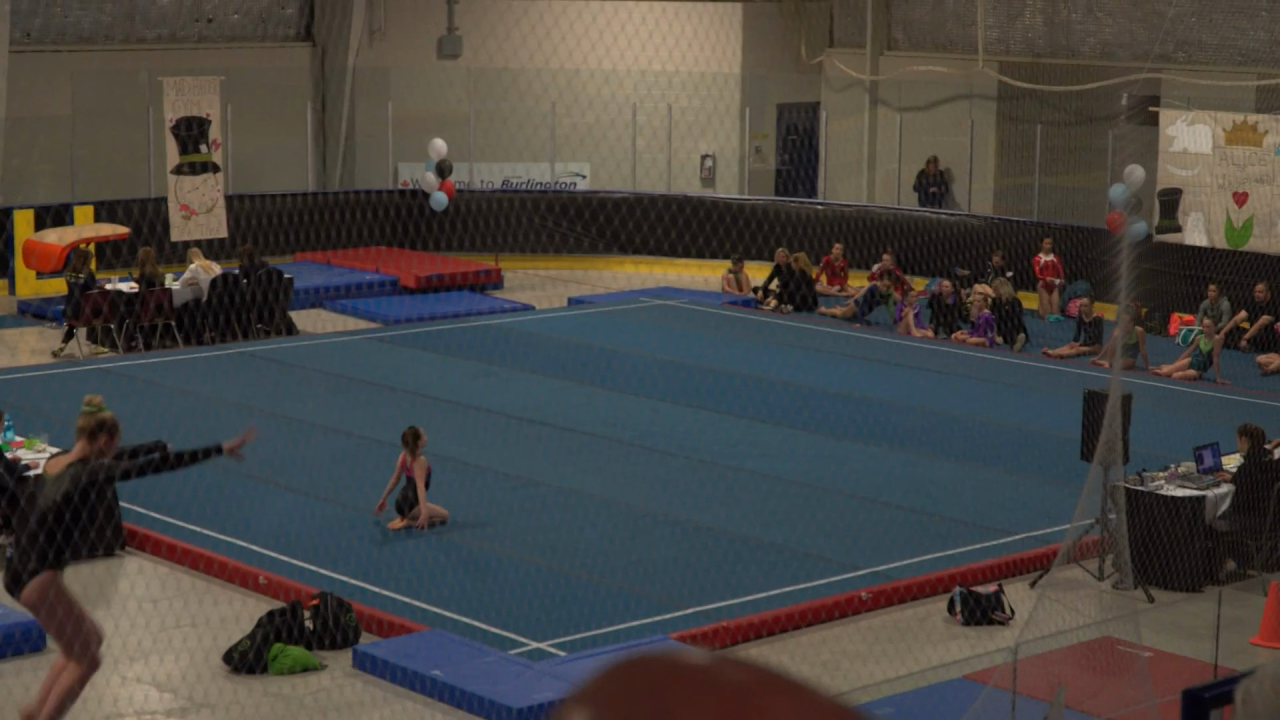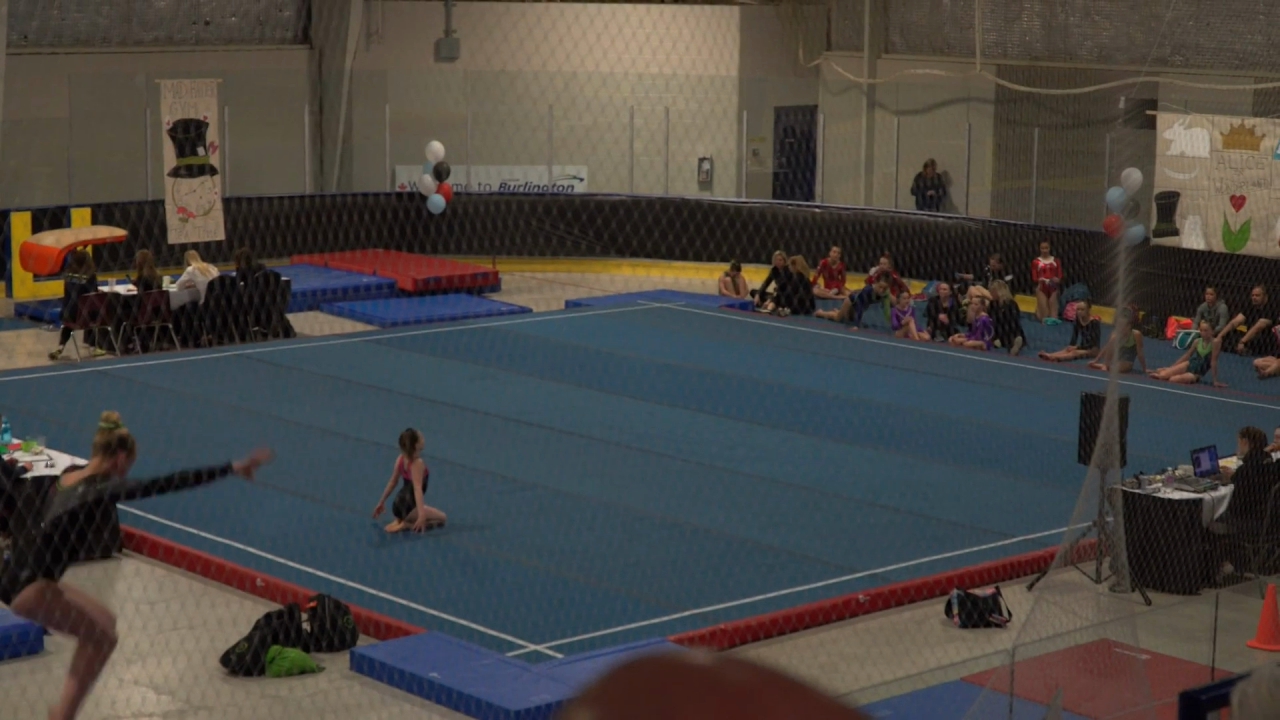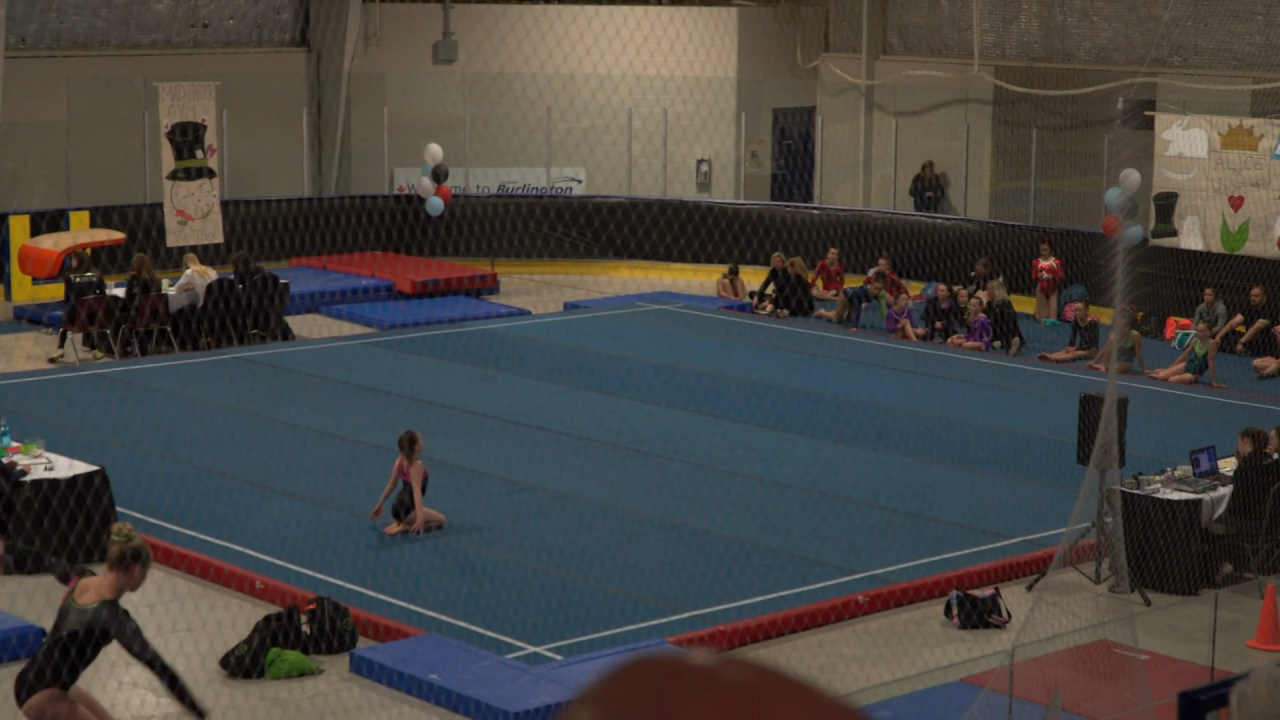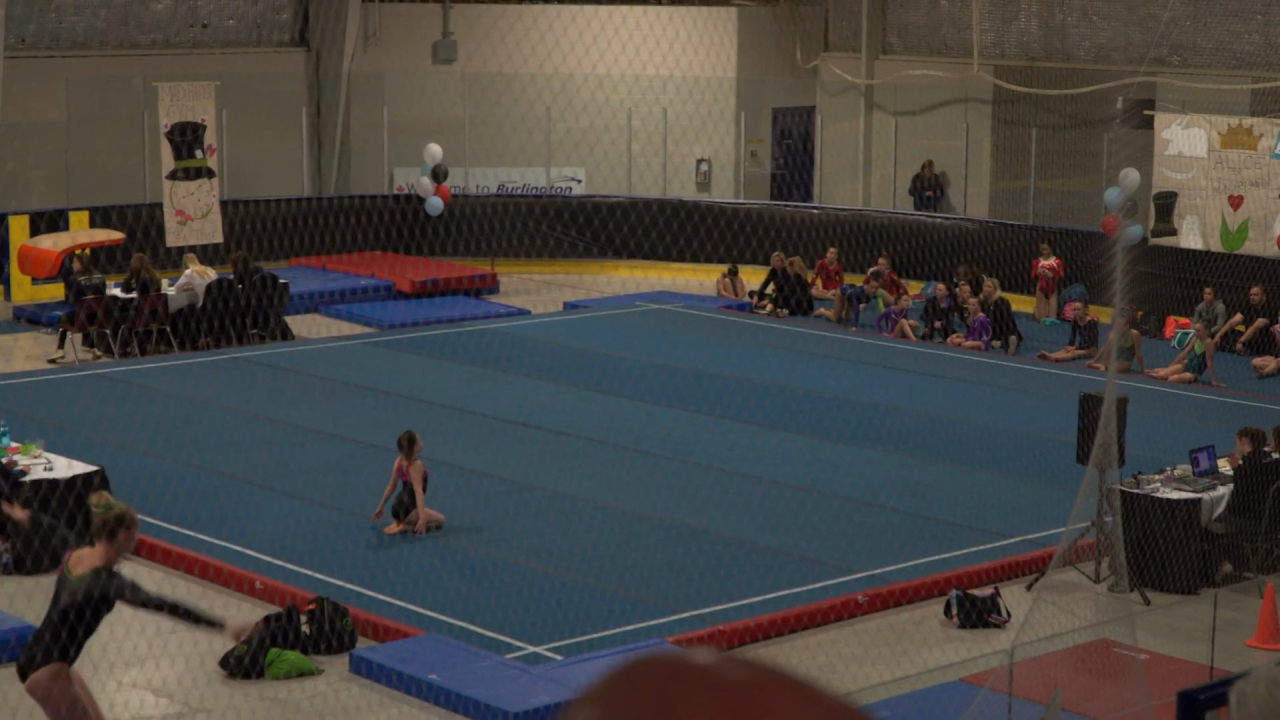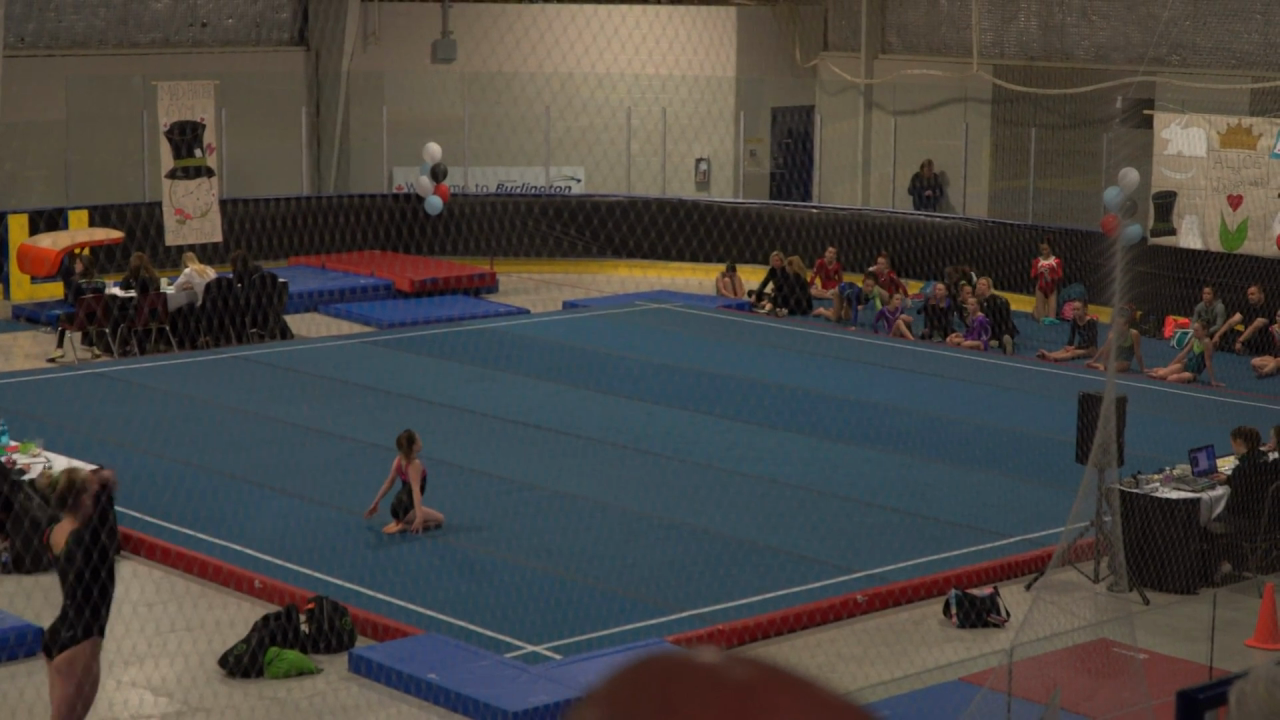
dt=0.3s
person 1, frame 1
left shoulder: (57, 463)
right shoulder: (88, 471)
left elbow: (112, 460)
right elbow: (157, 466)
left wrist: (158, 446)
right wrist: (221, 448)
left hip: (19, 573)
right hip: (38, 578)
left knee: (92, 639)
right knee: (87, 660)
person 1, frame 2
left shoulder: (71, 478)
right shoulder: (102, 488)
right elbow: (168, 484)
right wrist: (232, 467)
right hip: (32, 589)
left knee: (103, 621)
right knee: (104, 637)
person 1, frame 3
left shoulder: (82, 583)
right shoulder: (113, 617)
left elbow: (56, 566)
right elbow: (158, 666)
left hip: (41, 684)
right hip: (44, 695)
person 1, frame 4
left shoulder: (76, 556)
right shoulder: (107, 582)
right elbow: (162, 605)
left wrist: (28, 517)
right wrist: (221, 626)
left hip: (38, 658)
right hip: (46, 669)
person 1, frame 5
left shoulder: (57, 533)
right shoulder: (83, 538)
right elbow: (102, 514)
right wrist: (106, 484)
left hip: (60, 639)
right hip: (80, 646)
